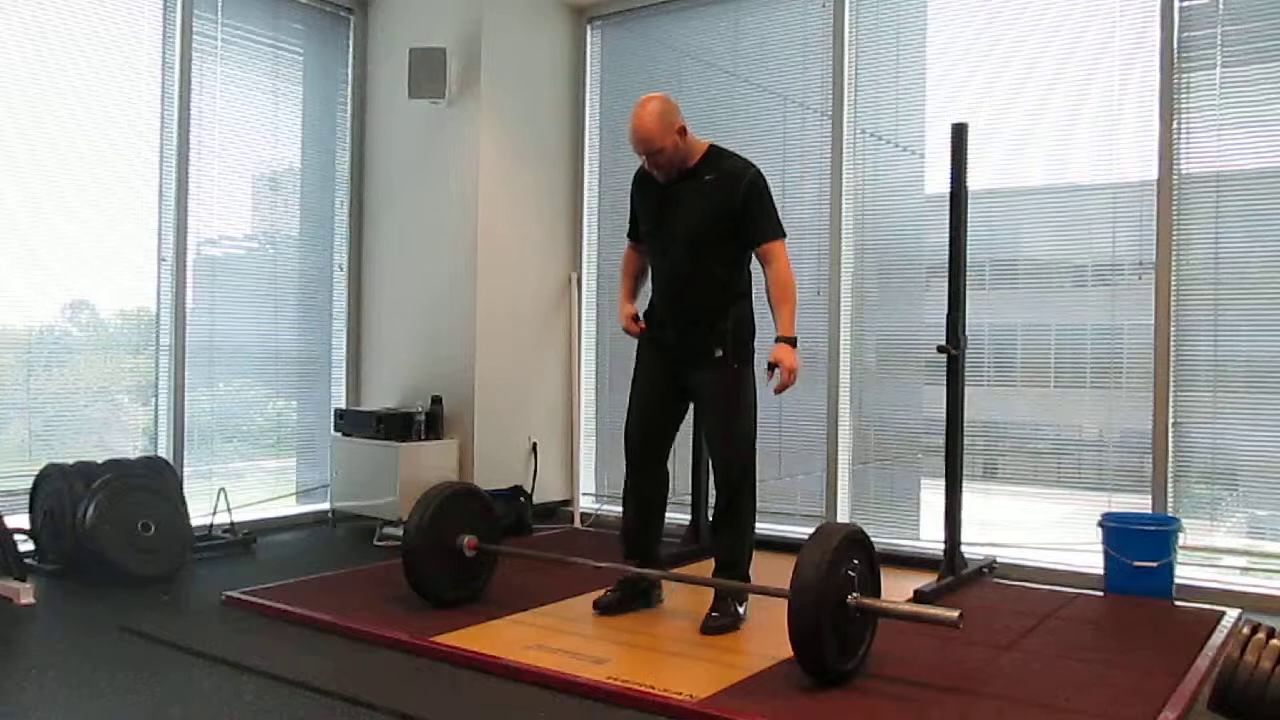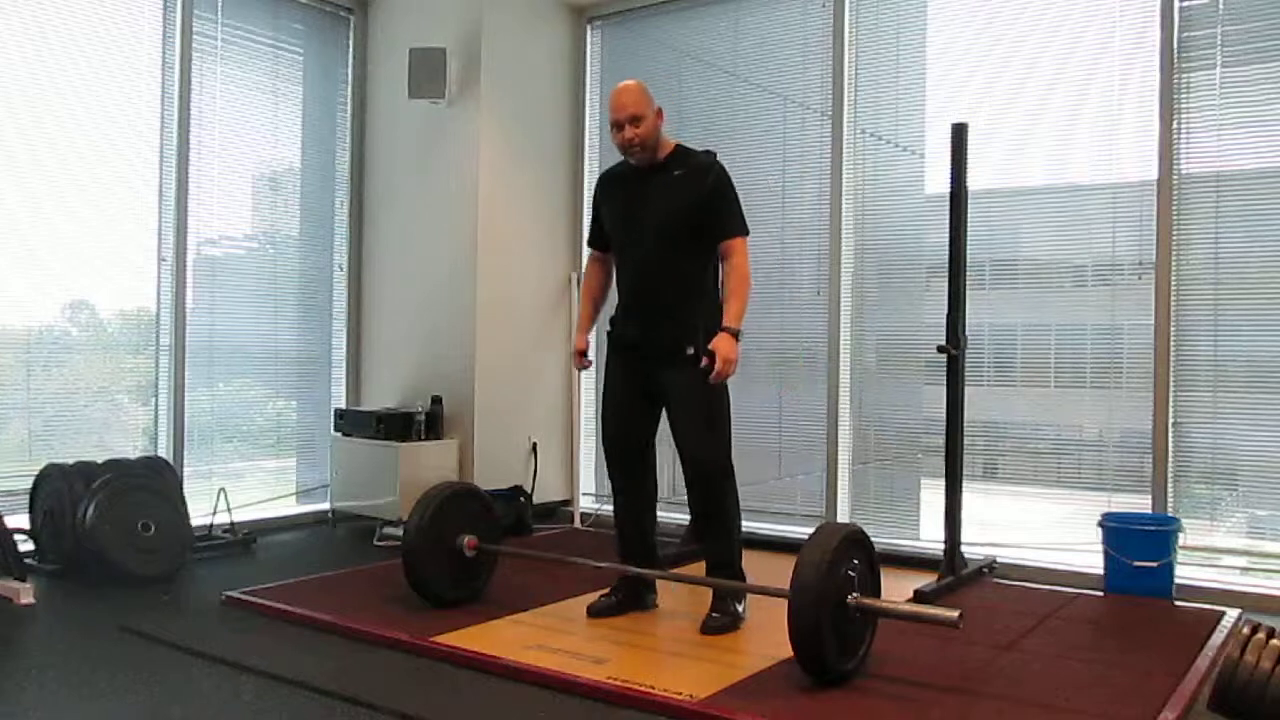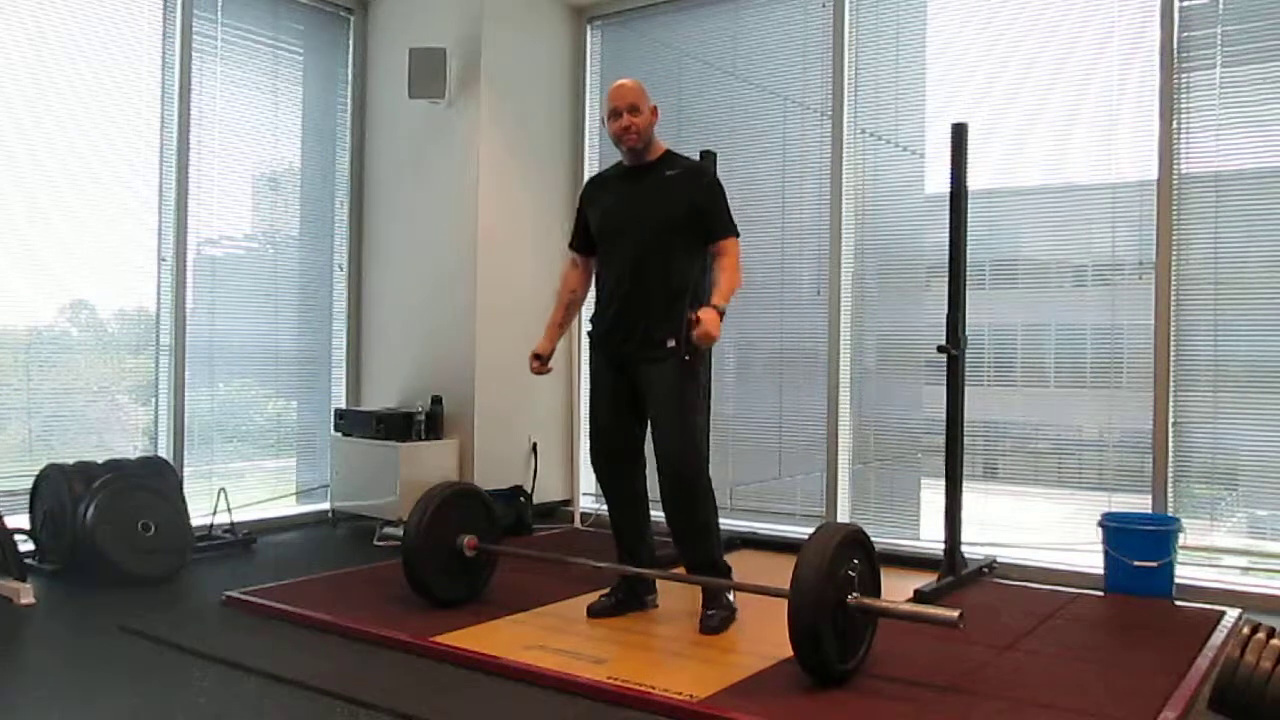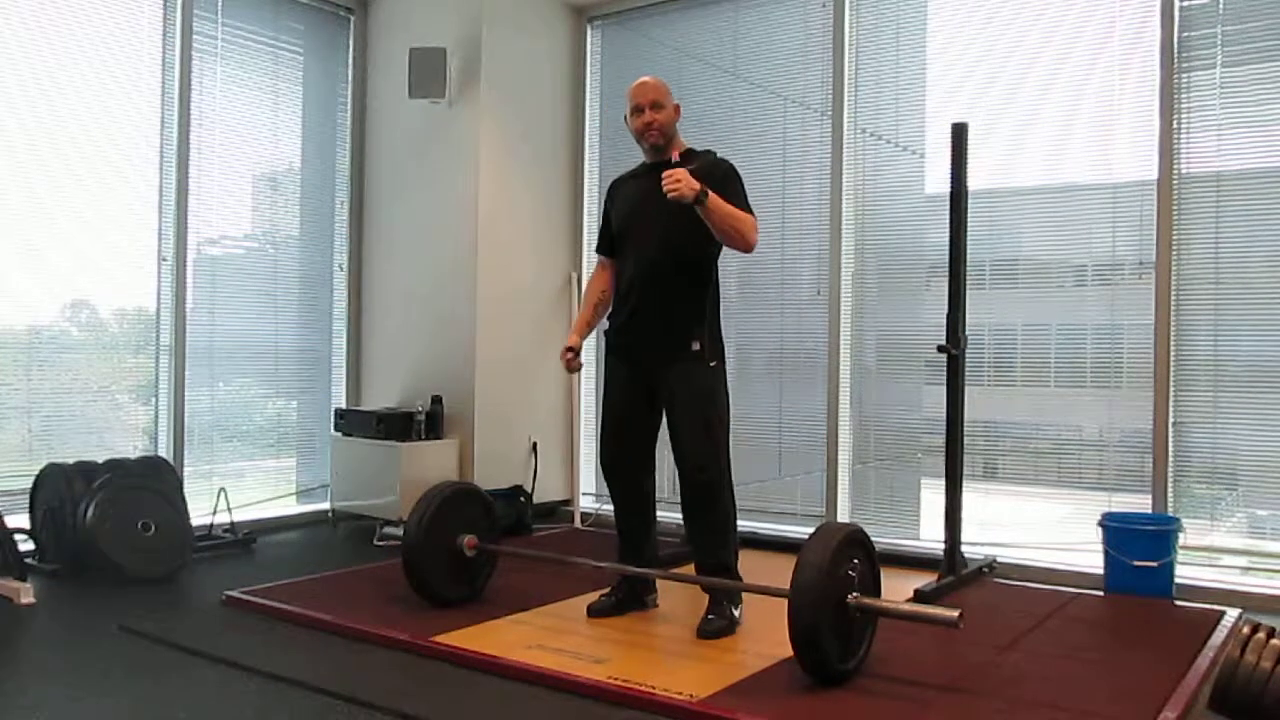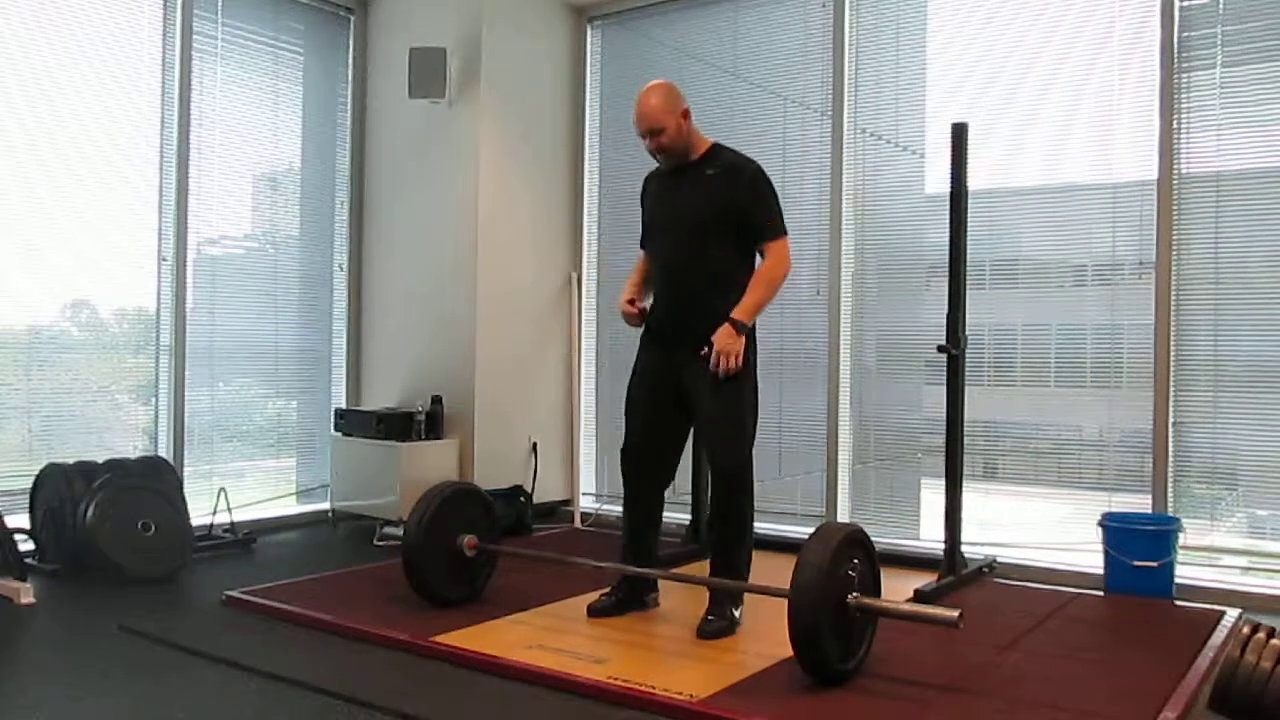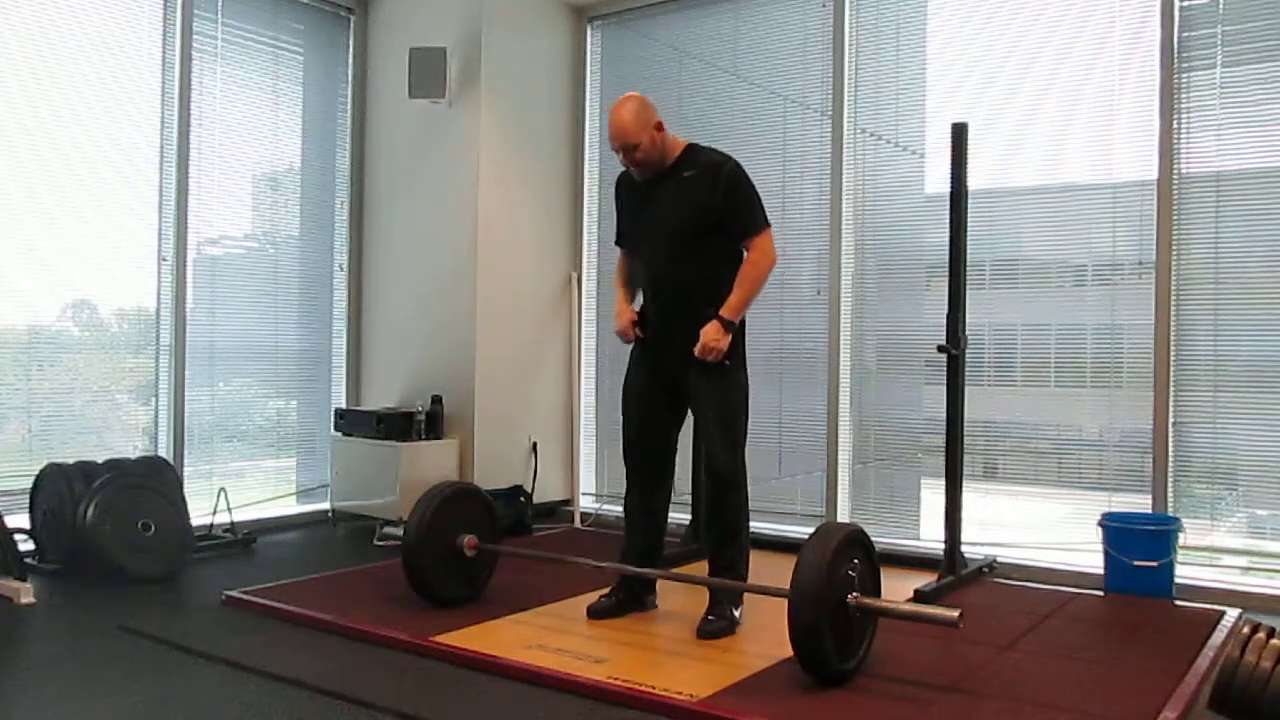
dt=0.4s
person 1, frame 1
left shoulder: (738, 178)
right shoulder: (644, 181)
left elbow: (774, 258)
left wrist: (785, 337)
right wrist: (625, 301)
left hip: (721, 346)
right hip: (659, 343)
left knee: (732, 465)
right knee: (642, 452)
left ankle: (731, 587)
right ankle: (638, 573)
person 1, frame 2
left shoulder: (704, 175)
right shoulder: (609, 184)
left elbow: (735, 256)
right elbow: (599, 258)
left wrist: (729, 330)
right wrist: (583, 326)
left hip: (691, 349)
right hip: (627, 349)
left knee: (706, 464)
right knee: (624, 461)
left ankle: (728, 588)
right ankle: (637, 580)
person 1, frame 3
left shoulder: (693, 179)
right shoulder: (598, 189)
left elbow: (726, 254)
right elbow: (579, 267)
left wrist: (715, 307)
right wrist: (550, 335)
left hip: (673, 348)
right hip: (611, 349)
left knee: (680, 460)
right knee: (615, 463)
left ankle: (714, 582)
right ankle: (637, 579)
person 1, frame 4
left shoulder: (711, 169)
right shoulder: (621, 188)
left elbow: (747, 238)
right elbow: (606, 269)
left wrist: (698, 196)
right wrist: (578, 331)
left hip: (690, 349)
right hip: (627, 349)
left knee: (703, 468)
right knee: (622, 463)
left ankle: (724, 590)
right ankle: (636, 579)
person 1, frame 5
left shoulder: (739, 174)
right shoulder: (654, 184)
left elbow: (777, 257)
left wrist: (737, 323)
right wrist: (631, 292)
left hip: (718, 349)
right hip: (660, 346)
left knee: (728, 468)
right knee: (640, 460)
left ankle: (727, 593)
right ankle: (637, 579)
person 1, frame 6
left shoulder: (718, 173)
right shoulder: (628, 186)
left elbow: (762, 251)
left wrist: (724, 321)
right wrist: (623, 303)
left hip: (710, 346)
right hip: (652, 347)
left knee: (721, 467)
right knee: (643, 462)
left ankle: (727, 594)
right ankle: (636, 581)
